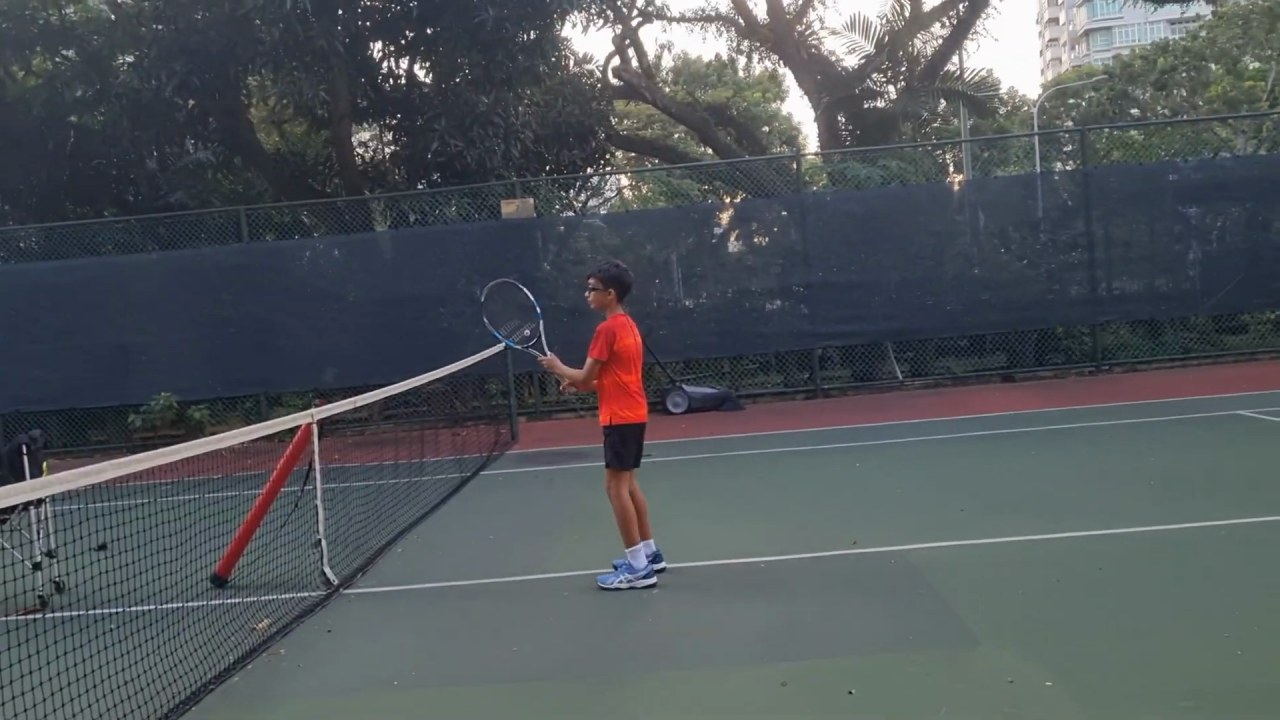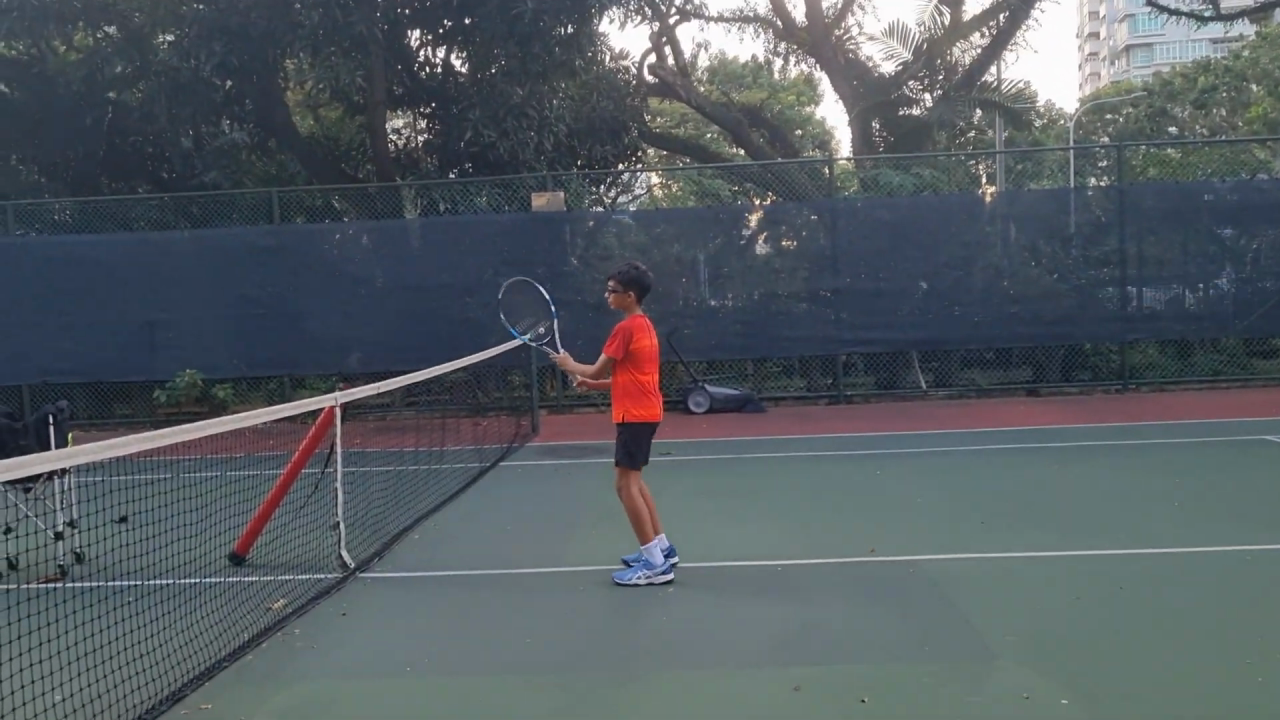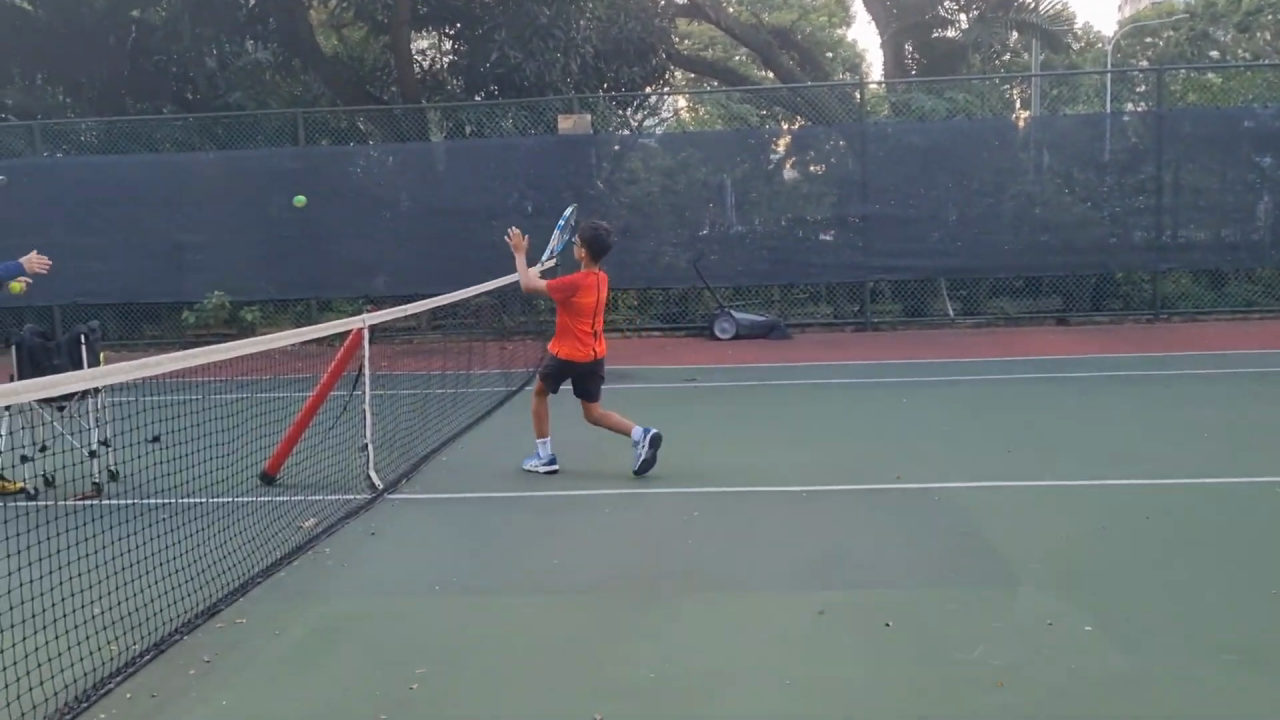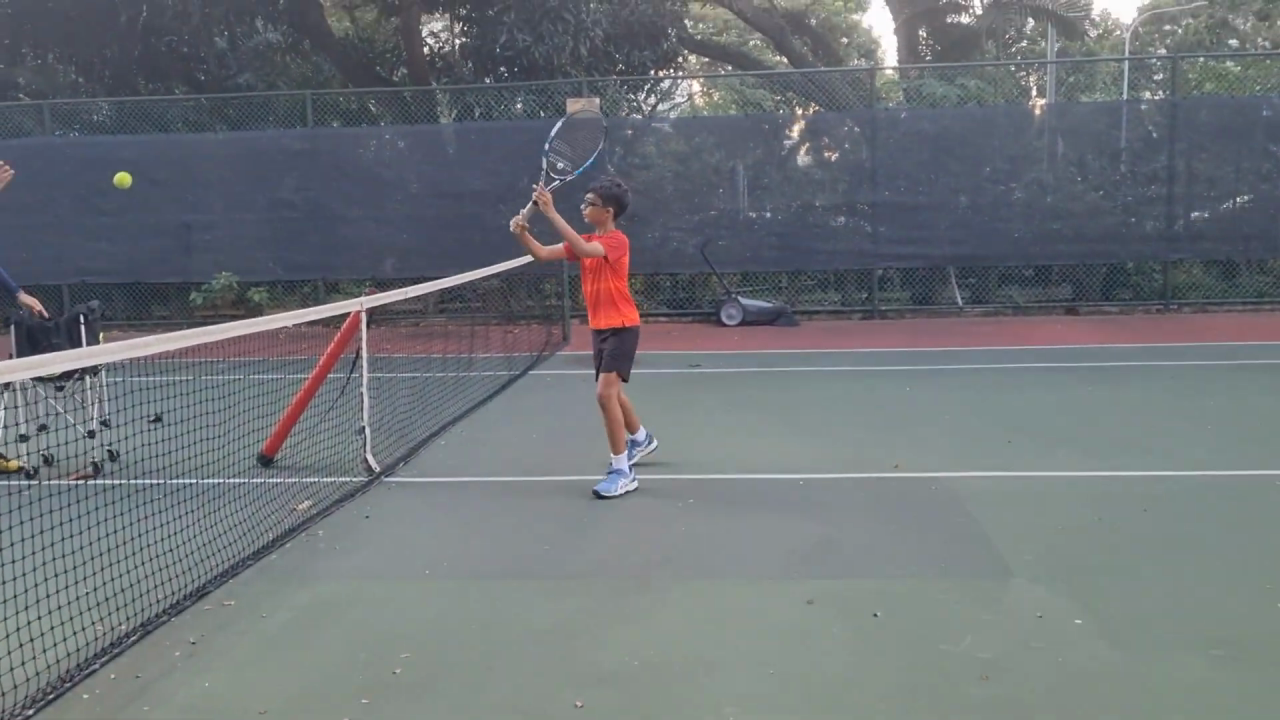
dt=1s
person 1, frame 1
left shoulder: (607, 329)
right shoulder: (628, 325)
left elbow: (586, 378)
left wrist: (557, 367)
right wrist: (581, 384)
left hip: (621, 417)
right hip: (635, 414)
left knee: (616, 488)
right knee: (628, 484)
left ankle: (638, 568)
right ankle: (647, 552)
person 1, frame 2
left shoulder: (624, 329)
right shoulder: (645, 326)
left elbow: (598, 371)
left wrist: (570, 366)
right wrist: (596, 384)
left hip: (635, 416)
right hip: (648, 412)
left knee: (625, 485)
right knee: (634, 480)
left ankle: (655, 563)
right ankle: (661, 546)
person 1, frame 3
left shoulder: (573, 282)
right shoulder: (601, 279)
left elbow: (531, 284)
left wrist: (519, 252)
right wrist: (541, 279)
left hip: (568, 353)
right hip: (595, 353)
left knee: (540, 392)
right knee: (594, 413)
left ankle: (544, 456)
right ankle: (641, 434)
person 1, frame 4
left shoulder: (618, 241)
right shoulder: (585, 241)
left elbow: (587, 251)
right elbow: (543, 254)
left wrist: (551, 214)
right wrist: (523, 232)
left hip: (621, 327)
right hip: (598, 328)
left knee: (606, 394)
right knee: (613, 393)
left ankle: (623, 470)
right ankle: (641, 439)
